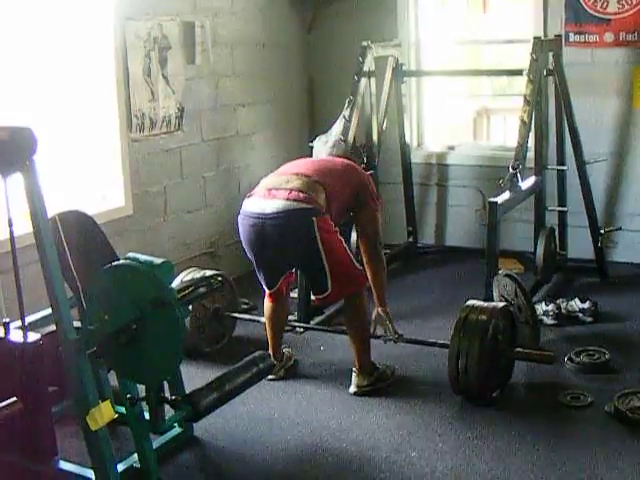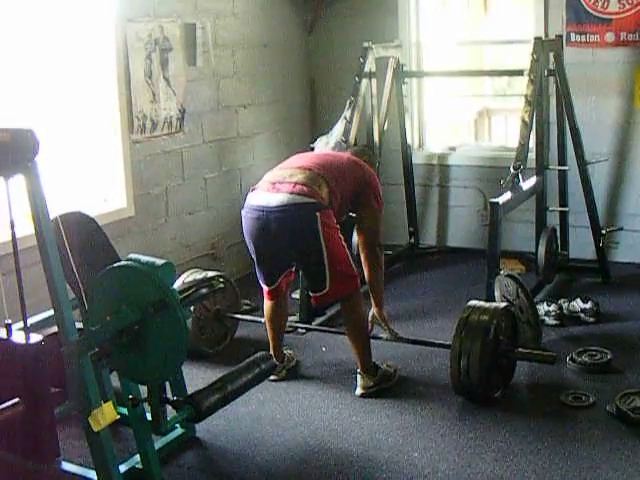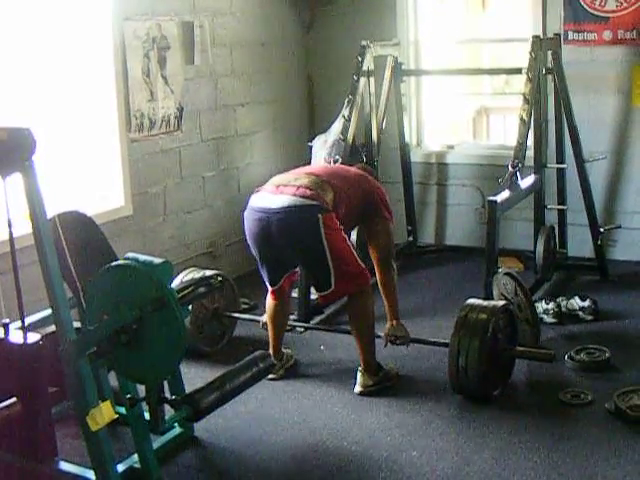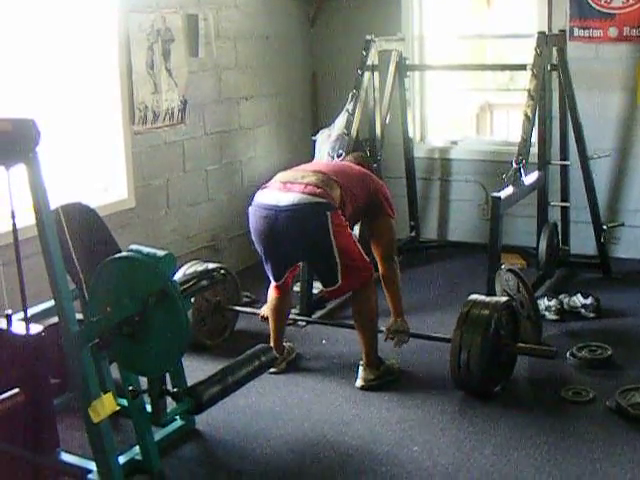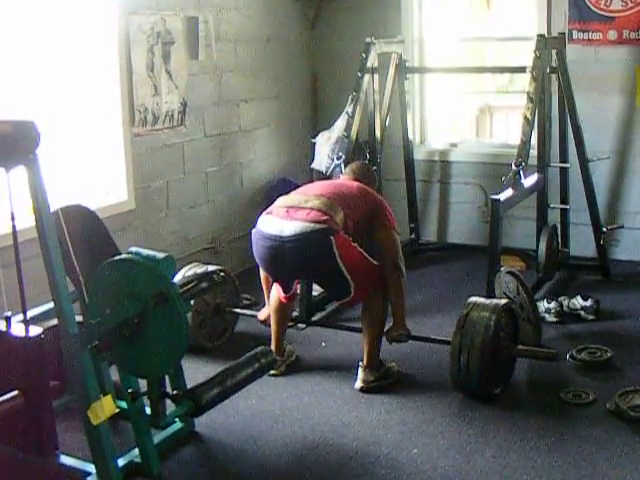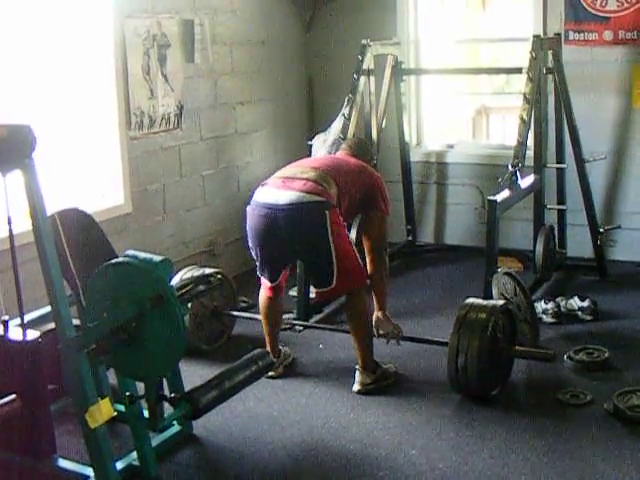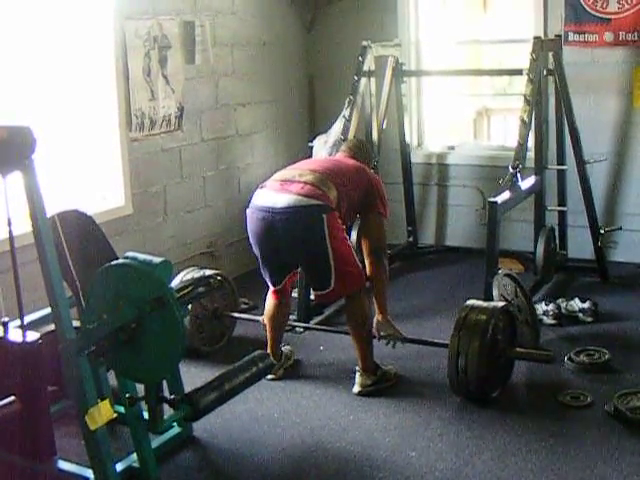
dt=0.7s
person 1, frame 1
left shoulder: (296, 166)
right shoulder: (359, 177)
right elbow: (371, 248)
right wrist: (381, 305)
left hip: (250, 215)
right hip: (298, 216)
left knee: (274, 288)
right knee: (352, 287)
left ankle: (276, 360)
right ankle: (364, 373)
person 1, frame 2
left shoulder: (302, 158)
right shoulder: (366, 174)
right elbow: (370, 247)
right wrist: (378, 307)
left hip: (254, 208)
right hip: (302, 210)
left knee: (273, 287)
right knee: (347, 291)
left ankle: (278, 361)
right ankle: (368, 375)
person 1, frame 3
left shoulder: (310, 172)
right shoulder: (372, 189)
right elbow: (384, 262)
left wrist: (273, 310)
right wrist: (394, 320)
left hip: (256, 210)
right hip: (304, 214)
left knee: (278, 286)
right knee: (357, 288)
left ankle: (275, 359)
right ankle: (369, 373)
person 1, frame 4
left shoulder: (310, 169)
right shoulder: (373, 185)
right elbow: (387, 258)
left wrist: (271, 303)
right wrist: (398, 317)
left hip: (261, 208)
right hip: (310, 212)
left knee: (280, 279)
right knee: (362, 282)
left ankle: (277, 353)
right ankle: (371, 368)
person 1, frame 5
left shoulder: (309, 189)
right shoulder: (373, 200)
right elbow: (394, 266)
left wrist: (269, 305)
right wrist: (399, 323)
left hip: (262, 236)
right hip: (312, 238)
left knee: (284, 280)
right knee: (377, 285)
left ankle: (276, 355)
right ankle: (371, 370)
person 1, frame 6
left shoulder: (308, 162)
right shoulder: (370, 178)
right elbow: (376, 251)
right wrist: (381, 311)
left hip: (260, 207)
right hip: (308, 210)
left knee: (271, 282)
right knee: (355, 286)
left ankle: (273, 358)
right ankle: (368, 372)
person 1, frame 7
left shoulder: (308, 164)
right shoulder: (369, 179)
right elbow: (375, 254)
right wrist: (383, 315)
left hip: (258, 210)
right hip: (306, 213)
left knee: (278, 285)
right knee: (354, 289)
left ankle: (274, 359)
right ankle: (368, 374)
